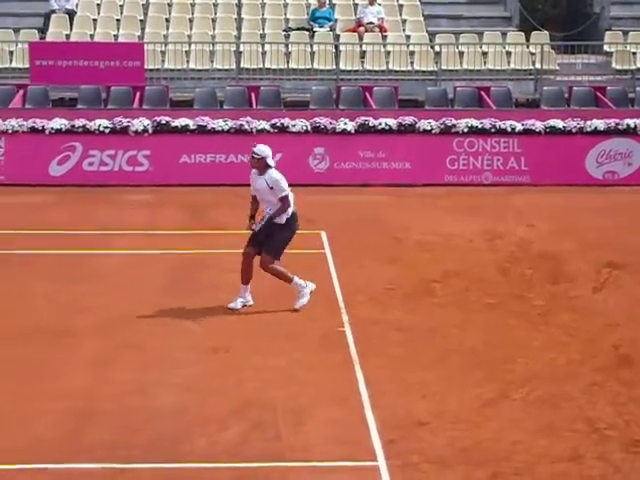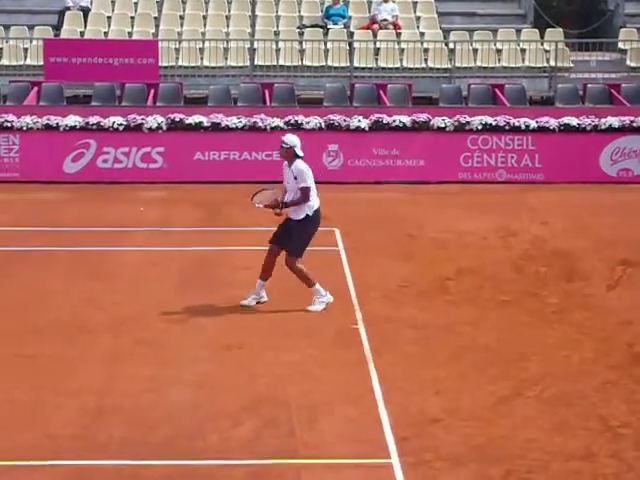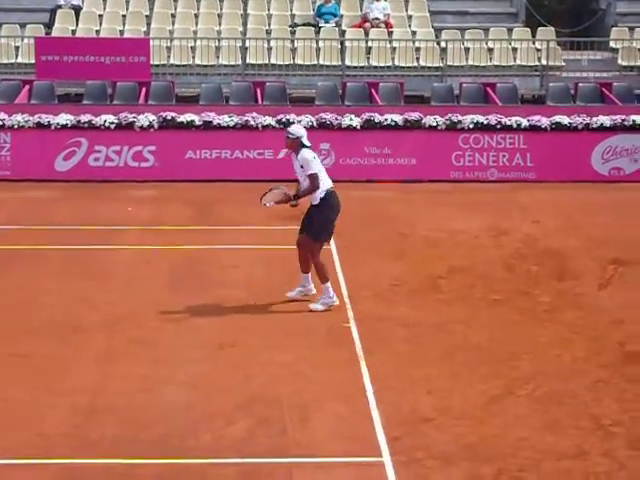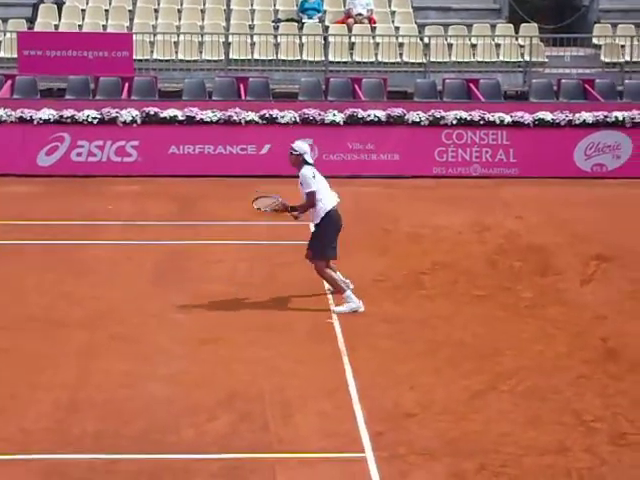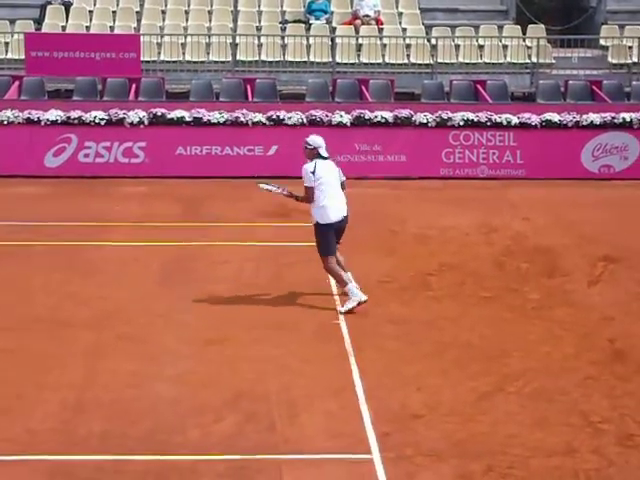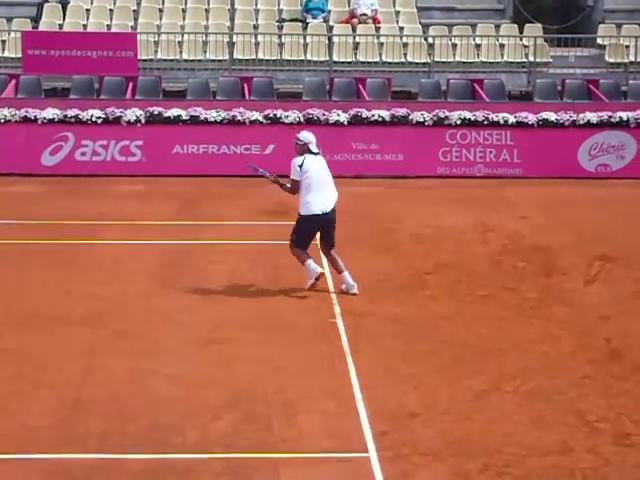
dt=0.2s
person 1, frame 1
left shoulder: (275, 177)
right shoulder: (254, 174)
left elbow: (286, 205)
right elbow: (255, 199)
left wrist: (268, 219)
right wrist: (252, 219)
left hip: (285, 221)
right hip: (269, 219)
left knee: (266, 263)
right knee: (247, 254)
left ankle: (303, 287)
right ankle: (244, 297)
person 1, frame 2
left shoulder: (301, 168)
right shoulder: (286, 165)
left elbow: (305, 198)
left wrist: (282, 205)
right wrist: (280, 205)
left hip: (308, 218)
right hip: (294, 216)
left knee: (291, 262)
right knee: (272, 252)
left ankle: (322, 295)
right ankle: (259, 293)
person 1, frame 3
left shoulder: (306, 156)
right shoulder: (296, 155)
left elbow: (315, 185)
left wrist: (294, 197)
right wrist: (295, 196)
left hip: (327, 203)
right hip: (318, 203)
left knee: (313, 251)
right knee: (302, 243)
left ankle: (329, 296)
right ankle: (306, 286)
person 1, frame 4
left shoulder: (306, 173)
right shoulder: (307, 171)
left elbow: (311, 203)
left wrist: (290, 209)
right wrist: (297, 211)
left hip: (329, 219)
right hip: (325, 218)
left knee: (321, 267)
right knee: (312, 255)
left ankle: (352, 301)
right ankle: (343, 283)
person 1, frame 5
left shoulder: (309, 167)
right shoulder: (331, 165)
left elbow: (309, 198)
right elbow: (343, 186)
left wrist: (295, 197)
left hip: (325, 220)
right hip: (341, 216)
left knee: (329, 263)
right knee: (330, 252)
left ankle: (355, 294)
right ankle: (350, 284)
person 1, frame 6
left shoulder: (298, 162)
right shoulder: (321, 160)
left elbow: (295, 190)
left wrist: (279, 183)
left hip: (310, 213)
right hip: (329, 212)
left knee: (296, 247)
right knee: (328, 250)
left ankle: (314, 270)
right ankle: (349, 284)
